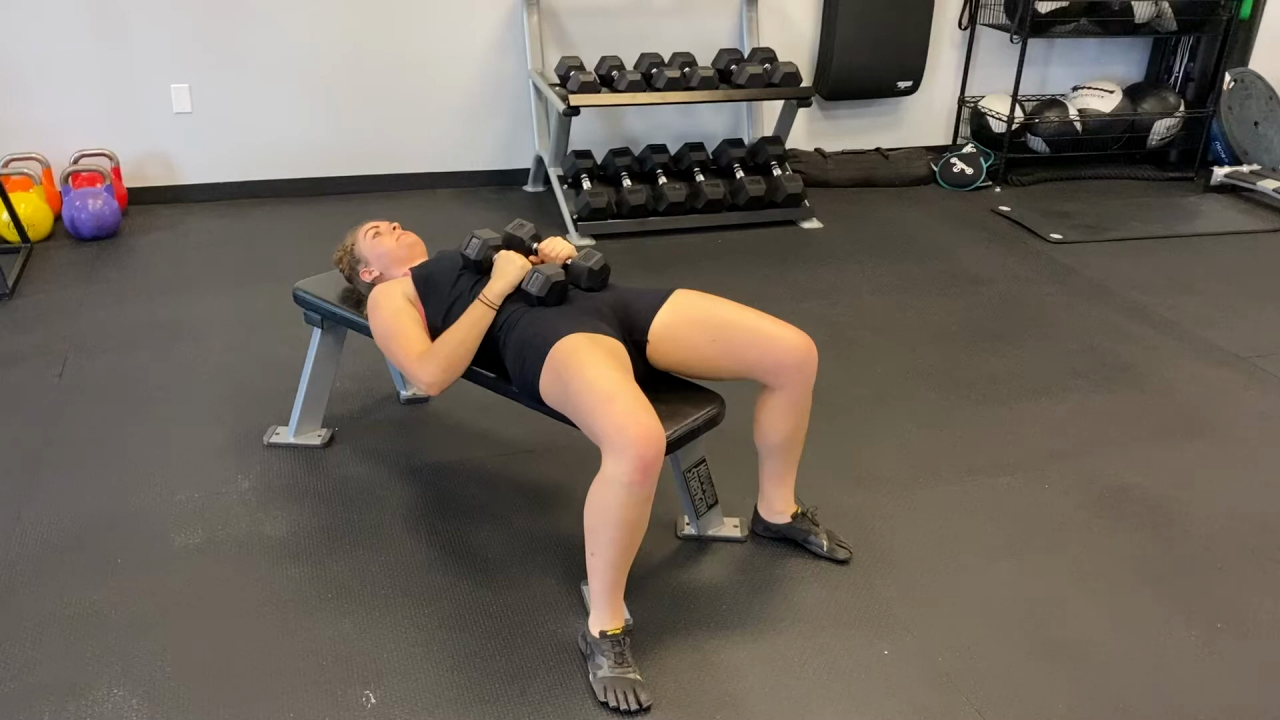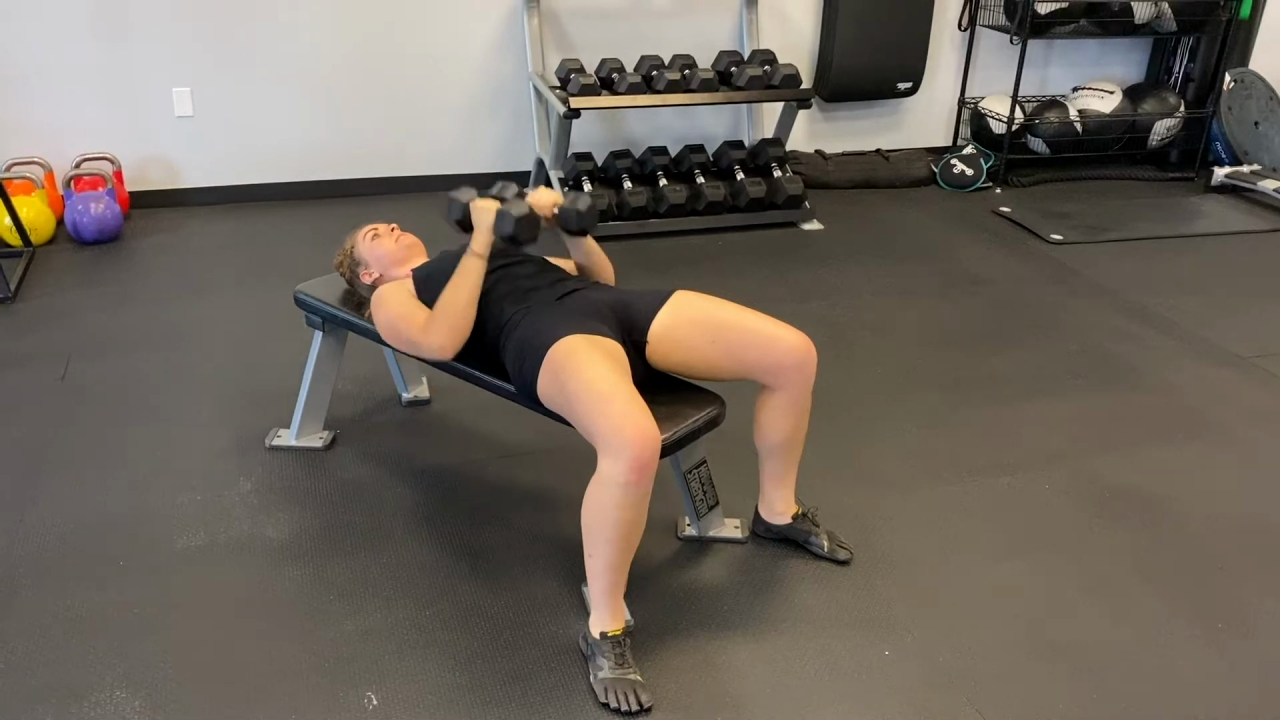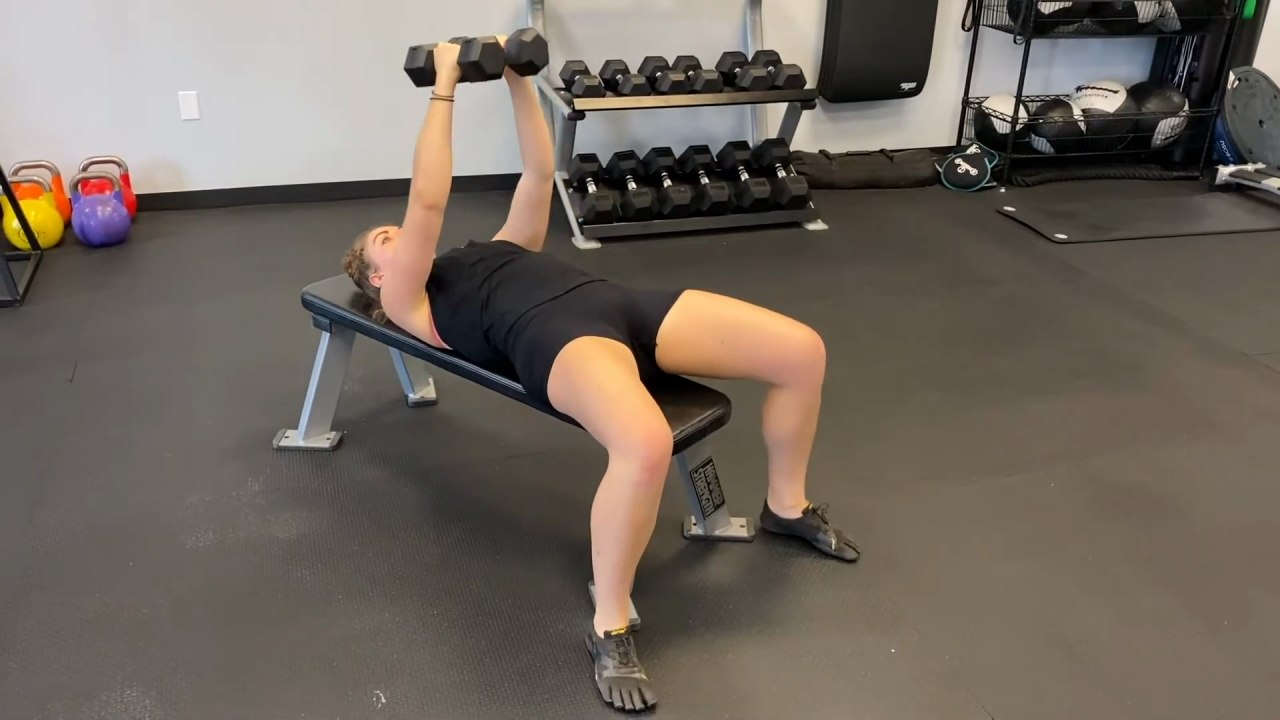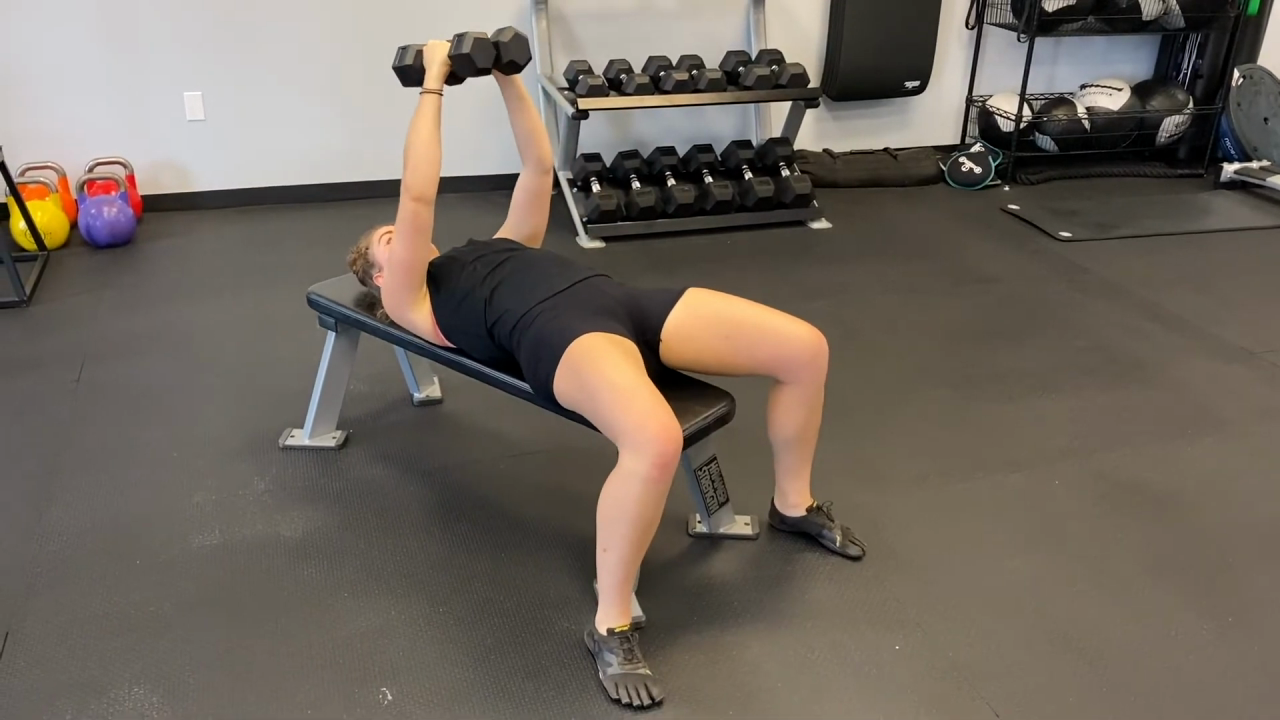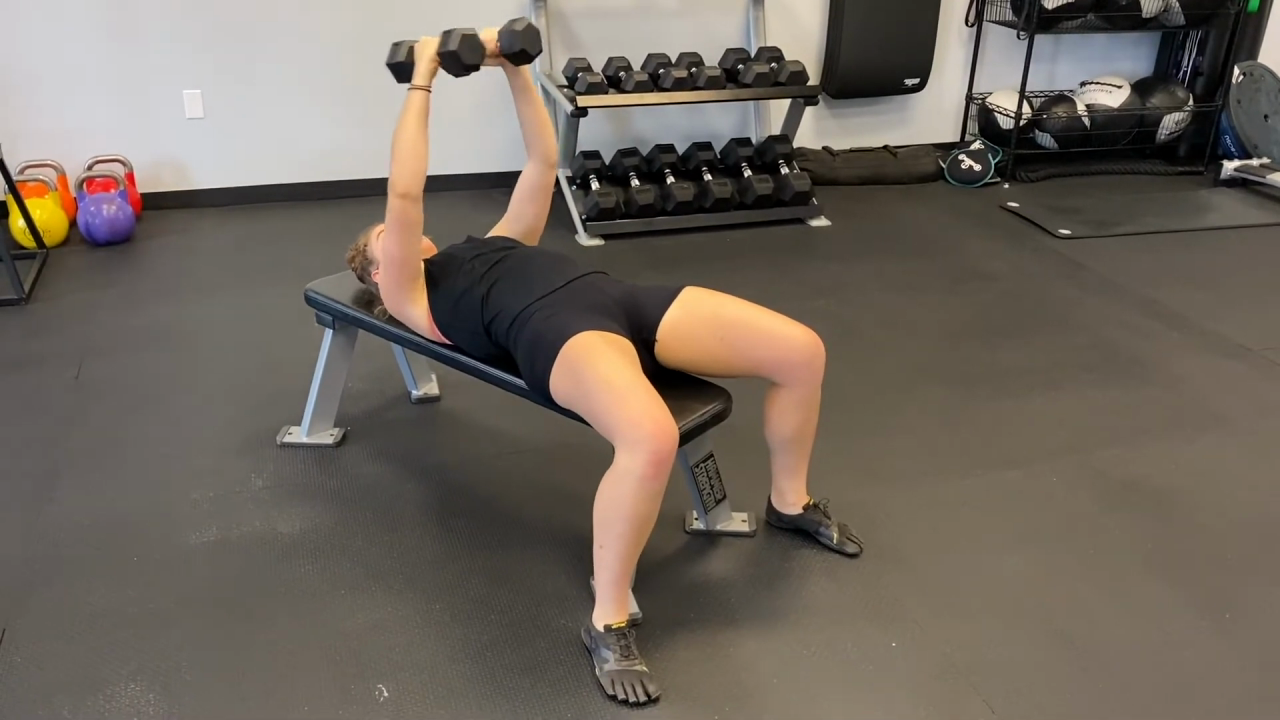
dt=1s
person 1, frame 1
right shoulder: (391, 295)
right elbow: (430, 374)
left wrist: (568, 255)
right wrist: (495, 287)
right hip: (544, 329)
left knee: (794, 355)
right knee: (637, 444)
left ankle: (777, 511)
right ankle: (603, 629)
person 1, frame 2
left shoulder: (494, 255)
right shoulder: (393, 300)
left elbow: (600, 274)
right elbow: (442, 340)
right wrist: (480, 241)
left hip: (607, 304)
right hip: (543, 331)
left knee: (793, 354)
right knee: (633, 444)
left ankle: (778, 511)
right ankle: (604, 629)
person 1, frame 3
left shoulder: (494, 250)
right shoulder: (407, 301)
left elbow: (540, 173)
right elbow: (428, 200)
left wrist: (517, 79)
right wrist: (444, 88)
left hip: (619, 304)
right hip: (553, 334)
left knee: (802, 352)
right knee: (645, 447)
left ankle: (787, 506)
right ankle: (608, 628)
person 1, frame 4
left shoulder: (494, 247)
right shoulder: (409, 300)
left elbow: (539, 167)
right elbow: (417, 195)
left wrist: (506, 77)
right wrist: (433, 85)
left hip: (621, 301)
right hip: (557, 331)
left knee: (805, 350)
right knee: (655, 443)
left ankle: (794, 505)
right ankle: (610, 627)
person 1, frame 5
left shoulder: (491, 246)
right shoulder: (408, 295)
left elbow: (543, 162)
right elbow: (402, 194)
left wrist: (512, 69)
right wrist: (422, 83)
left hip: (619, 299)
right hip: (552, 330)
left knee: (803, 351)
right knee: (651, 439)
left ankle: (790, 502)
right ankle: (607, 624)
